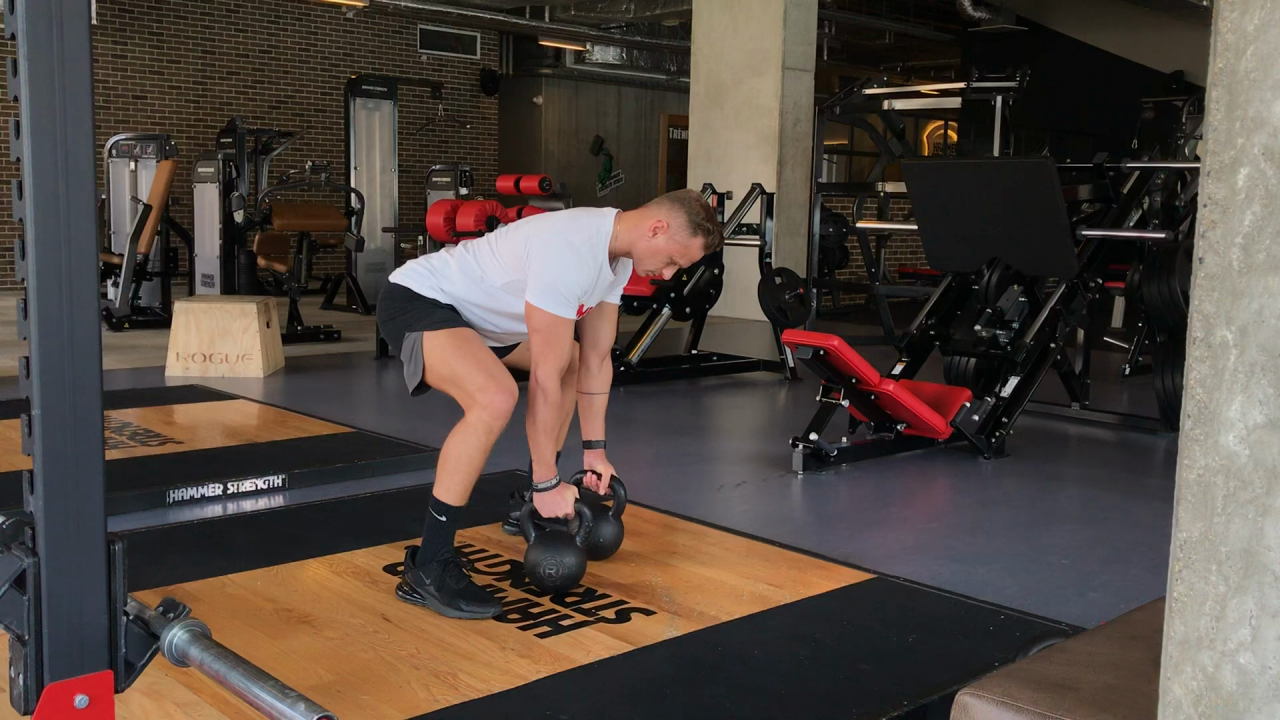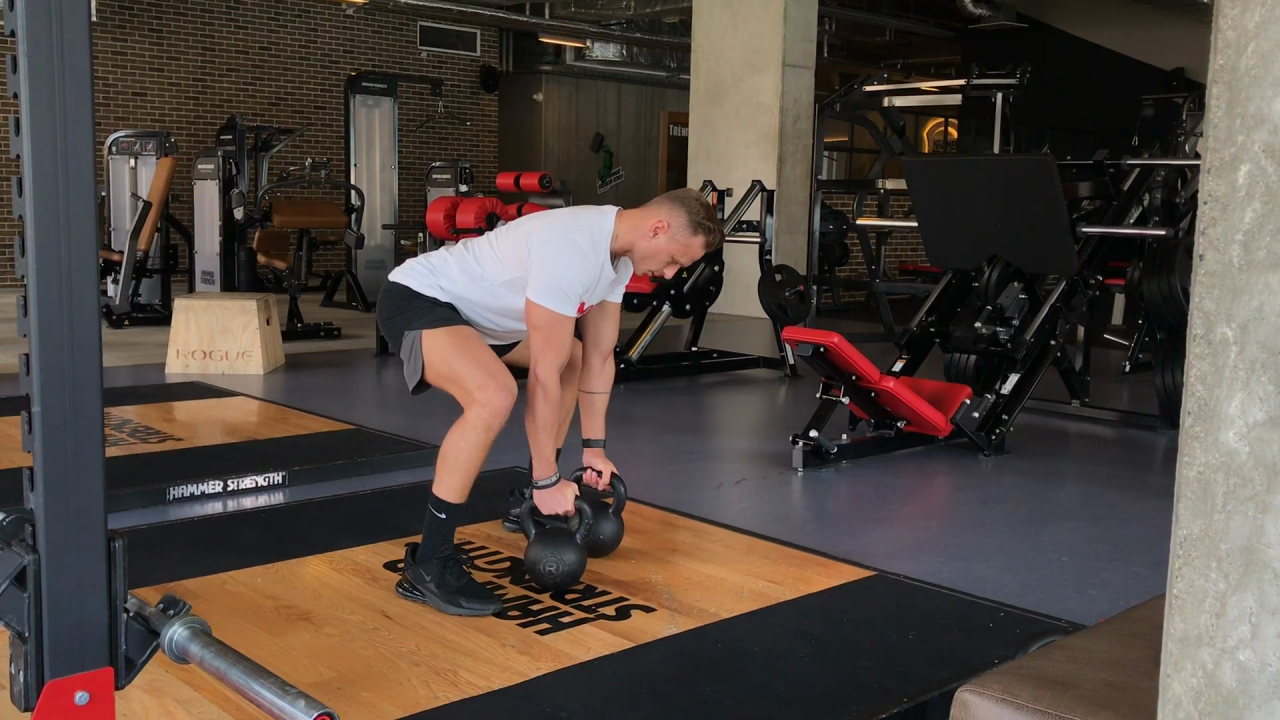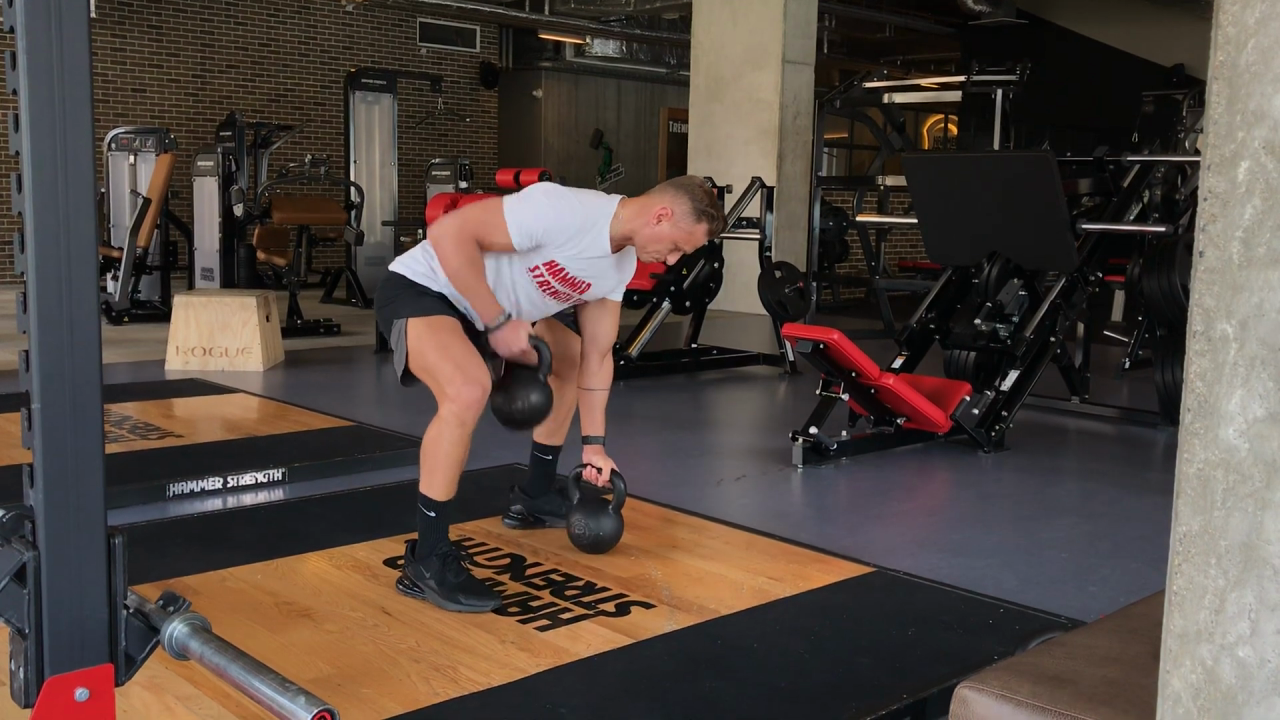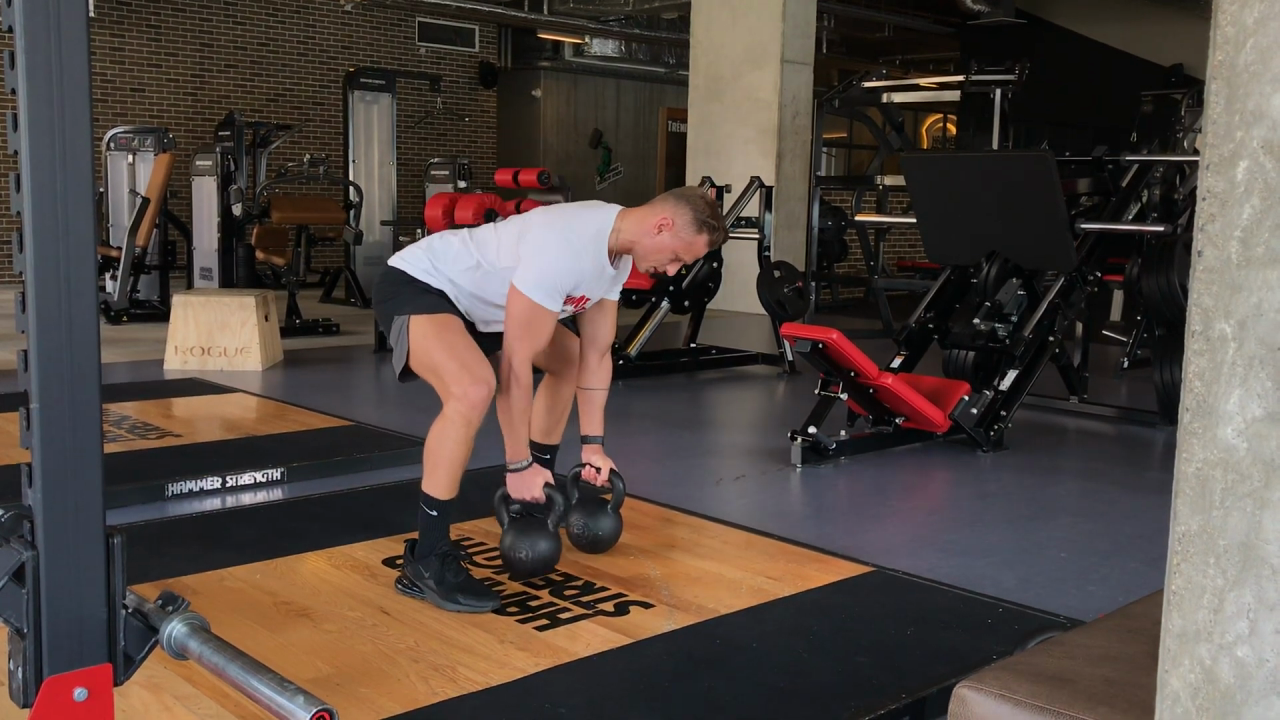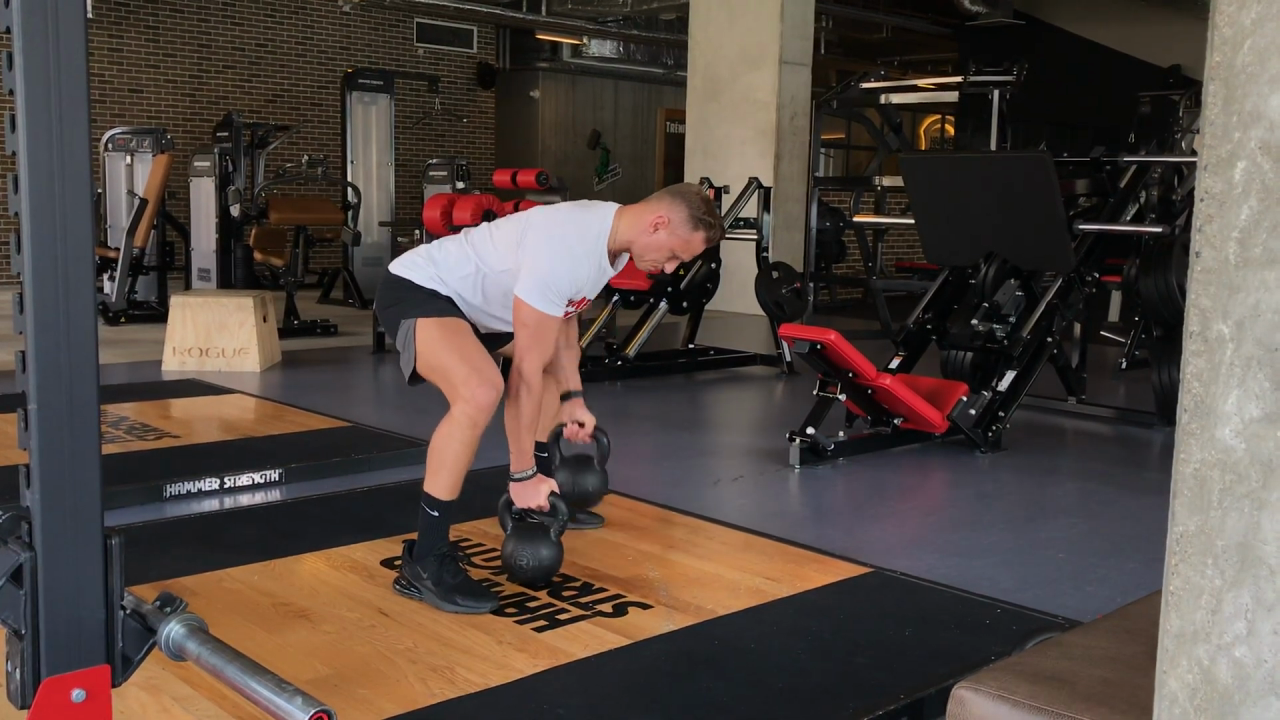
dt=1s
person 1, frame 1
left shoulder: (615, 254)
right shoulder: (570, 252)
left elbow: (595, 359)
right elbow: (545, 378)
left wrist: (595, 449)
right wrist: (548, 482)
left hip: (470, 306)
right hip: (417, 298)
left knee: (570, 360)
right knee: (495, 398)
left ankle: (530, 502)
right ankle: (429, 568)
person 1, frame 2
left shoulder: (617, 253)
right shoulder: (572, 250)
left elbow: (598, 357)
right elbow: (544, 375)
left wrist: (595, 447)
right wrist: (547, 480)
left hip: (470, 304)
right hip: (418, 297)
left knee: (572, 357)
right knee: (494, 396)
left ankle: (529, 499)
right ankle: (429, 565)
person 1, frame 3
left shoulder: (622, 259)
right shoulder: (563, 211)
left elbow: (597, 355)
right elbow: (447, 232)
left wrist: (594, 445)
right wrist: (497, 323)
right hip: (421, 286)
left knee: (572, 359)
right knee: (469, 390)
left ankle: (533, 496)
right ankle: (428, 561)
person 1, frame 4
left shoulder: (616, 255)
right shoulder: (566, 246)
left elbow: (596, 353)
right elbow: (516, 361)
left wrist: (593, 444)
right wrist: (518, 463)
left hip: (474, 296)
right hip: (416, 284)
left knee: (570, 358)
right knee: (474, 390)
left ankle: (537, 495)
right ankle: (427, 561)
person 1, frame 5
left shoulder: (614, 245)
right shoulder: (564, 249)
left elbow: (561, 318)
right elbow: (529, 369)
left wrist: (573, 398)
right wrist: (522, 474)
left hip: (466, 293)
right hip: (417, 287)
left knee: (560, 360)
right knee: (480, 392)
left ankle: (538, 498)
right ankle: (425, 561)
